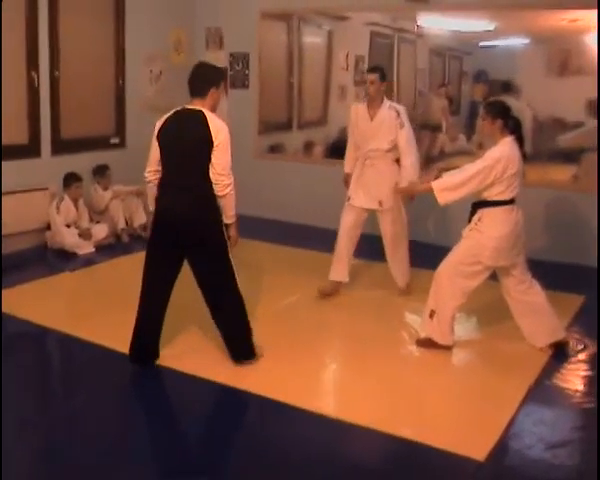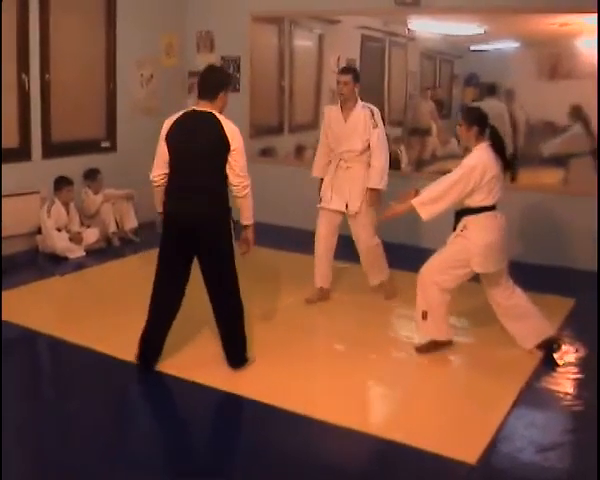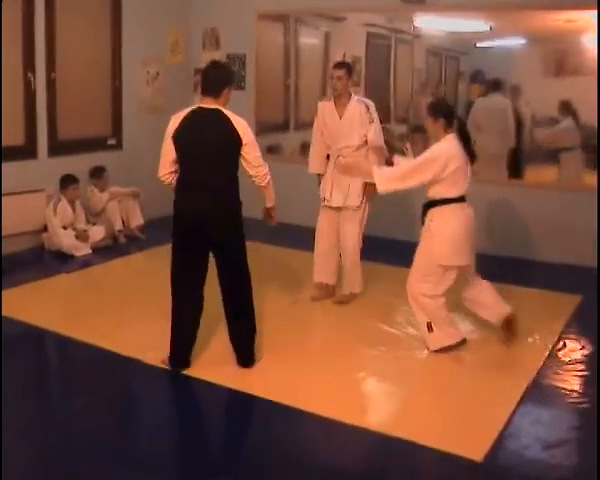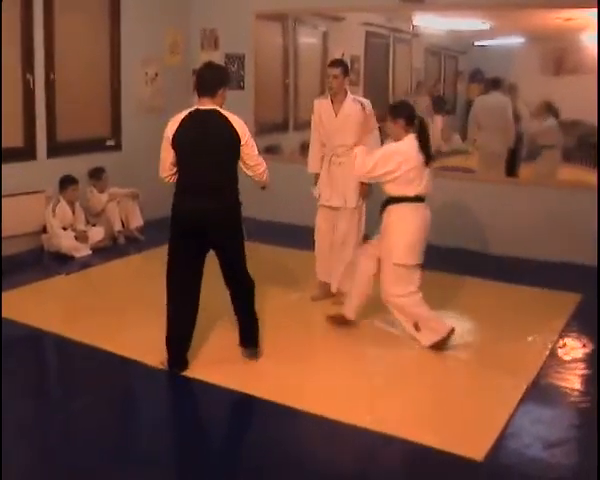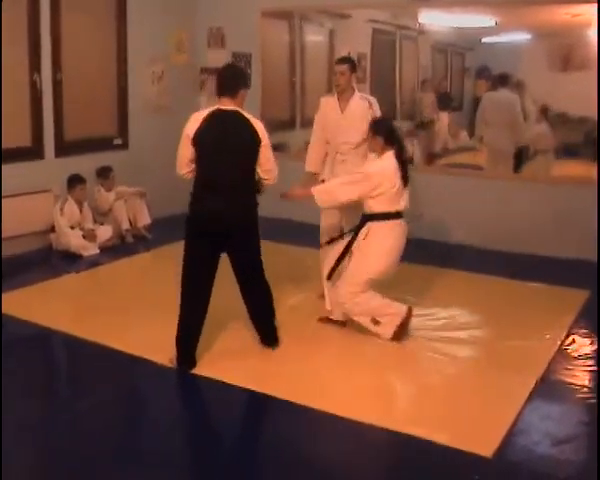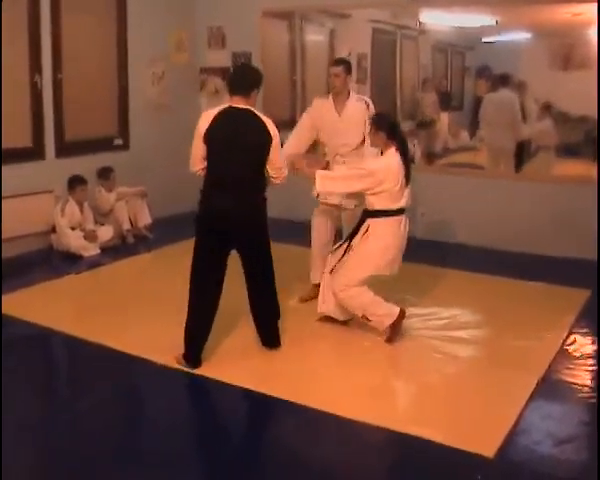
dt=0.2s
person 1, frame 1
left shoulder: (164, 123)
right shoulder: (216, 127)
left elbow: (152, 174)
right elbow: (222, 182)
left wrist: (154, 209)
right wrist: (230, 221)
left hip: (167, 212)
right hip: (201, 215)
left knee: (156, 283)
right knee: (221, 284)
left ankle: (142, 351)
right ankle: (242, 349)
person 1, frame 2
left shoulder: (172, 125)
right shoulder: (228, 130)
left elbow: (159, 174)
right elbow: (240, 183)
left wrist: (163, 208)
right wrist: (248, 223)
left hip: (176, 213)
right hip: (212, 216)
left knee: (167, 284)
right knee: (224, 287)
left ankle: (148, 353)
right ankle: (236, 355)
person 1, frame 3
left shoulder: (178, 122)
right shoulder: (237, 125)
left elbow: (166, 173)
right elbow: (260, 172)
right wrist: (270, 203)
left hip: (187, 211)
right hip: (223, 212)
left knee: (186, 284)
right knee: (236, 283)
left ankle: (179, 356)
right ankle: (245, 353)
person 1, frame 4
left shoulder: (177, 123)
right shoulder: (235, 125)
left elbow: (167, 172)
right elbow: (258, 171)
right wrist: (263, 181)
left hip: (187, 211)
right hip: (224, 211)
left knee: (182, 284)
right knee: (238, 275)
left ankle: (177, 357)
right ankle: (250, 343)
person 1, frame 5
left shoulder: (196, 122)
right shoulder: (254, 127)
left elbow: (184, 169)
right elbow: (269, 176)
left hip: (204, 210)
right hip: (241, 211)
left knee: (195, 282)
right knee: (251, 274)
left ankle: (185, 355)
right ankle: (268, 334)
person 1, frame 6
left shoulder: (209, 119)
right shoulder: (265, 125)
left elbow: (196, 165)
right elbow: (279, 175)
left hip: (214, 207)
right hip: (250, 209)
left knee: (205, 279)
right knee: (260, 273)
left ankle: (192, 352)
right ankle: (270, 335)
person 2, frame 1
left shoulder: (500, 154)
right shoulder: (510, 148)
left elbow: (467, 180)
right elbow: (472, 172)
left wrist: (423, 187)
right wrist: (436, 178)
left hip: (491, 224)
right hip: (507, 221)
left knee: (449, 275)
right knee: (520, 281)
left ankle: (439, 336)
right ankle: (552, 335)
person 2, frame 2
left shoulder: (476, 161)
right shoulder: (489, 154)
left elbow: (447, 190)
right elbow: (452, 183)
left wrist: (405, 206)
right wrist: (418, 196)
left hip: (476, 230)
right hip: (490, 226)
left knee: (431, 278)
right knee: (502, 288)
left ankle: (437, 336)
right ankle: (543, 337)
person 2, frame 3
left shoulder: (441, 152)
right shoulder: (453, 146)
left elbow: (405, 176)
right elbow: (417, 167)
left wrist: (362, 171)
right wrist: (392, 158)
left hip: (444, 220)
right hip: (457, 216)
left knee: (422, 286)
right knee: (467, 276)
left ankle: (447, 337)
right ankle: (501, 315)
person 2, frame 4
left shoulder: (399, 151)
right shoulder: (416, 147)
left elbow: (363, 169)
right elbow: (382, 163)
left wrist: (359, 145)
left hip: (404, 218)
right hip: (404, 216)
left knee: (398, 289)
right knee: (367, 259)
left ankle: (437, 331)
right ankle: (349, 313)
person 2, frame 5
left shoulder: (379, 170)
right shoulder: (392, 162)
left elbow: (342, 188)
right elbow: (354, 182)
left wrist: (304, 192)
left hip: (381, 234)
right hip: (382, 229)
left knee: (350, 292)
right knee: (334, 261)
left ankle: (397, 316)
right ankle: (339, 314)
person 2, frame 6
left shoulder: (380, 166)
right shoulder: (396, 158)
left elbow: (345, 178)
right elbow: (357, 175)
left wrist: (311, 172)
right wrist: (325, 171)
left hip: (381, 230)
right hip: (387, 225)
left knee: (346, 283)
right knee: (337, 263)
left ankle: (389, 317)
right ankle: (336, 312)
person 3, frame 1
left shoulder: (396, 112)
right shoulder: (356, 110)
left elbow: (408, 149)
left wrist: (408, 183)
right wrist: (348, 170)
left hip: (386, 175)
right hip: (361, 175)
left knee: (394, 231)
right knee: (347, 228)
left ankle: (403, 279)
right ankle: (336, 280)
person 3, frame 2
left shoulder: (369, 113)
right shoulder: (329, 112)
left elbow: (380, 150)
left wrist: (375, 185)
right wrist: (320, 175)
left hip: (359, 178)
right hip: (334, 177)
left knee: (365, 236)
right knee: (324, 234)
left ankle: (383, 278)
right ankle: (322, 286)
person 3, frame 3
left shoulder: (365, 107)
right shoulder: (323, 107)
left elbow: (375, 145)
left wrist: (371, 179)
right wrist: (318, 172)
left hip: (357, 175)
right hip: (332, 174)
left knee: (350, 235)
right knee: (325, 232)
left ankle: (351, 287)
right ankle: (326, 284)
person 3, frame 4
left shoulder: (361, 106)
right shoulder: (319, 105)
left elbow: (371, 145)
right elbow: (316, 142)
right wrist: (315, 172)
left hip: (352, 174)
right hip: (328, 173)
left knee: (346, 233)
right knee: (323, 231)
left ankle: (342, 286)
right ankle: (326, 283)
person 3, frame 5
left shoulder: (368, 104)
right shoulder: (325, 104)
right elbow: (318, 139)
right wrist: (312, 170)
left hip: (357, 170)
right hip: (332, 170)
right knee: (328, 229)
person 3, frame 6
left shoulder: (363, 105)
right shoulder: (319, 105)
left elbow: (371, 143)
right elbow: (301, 135)
right wrist: (283, 157)
right hip: (329, 171)
right knee: (320, 229)
right ankle: (317, 283)
